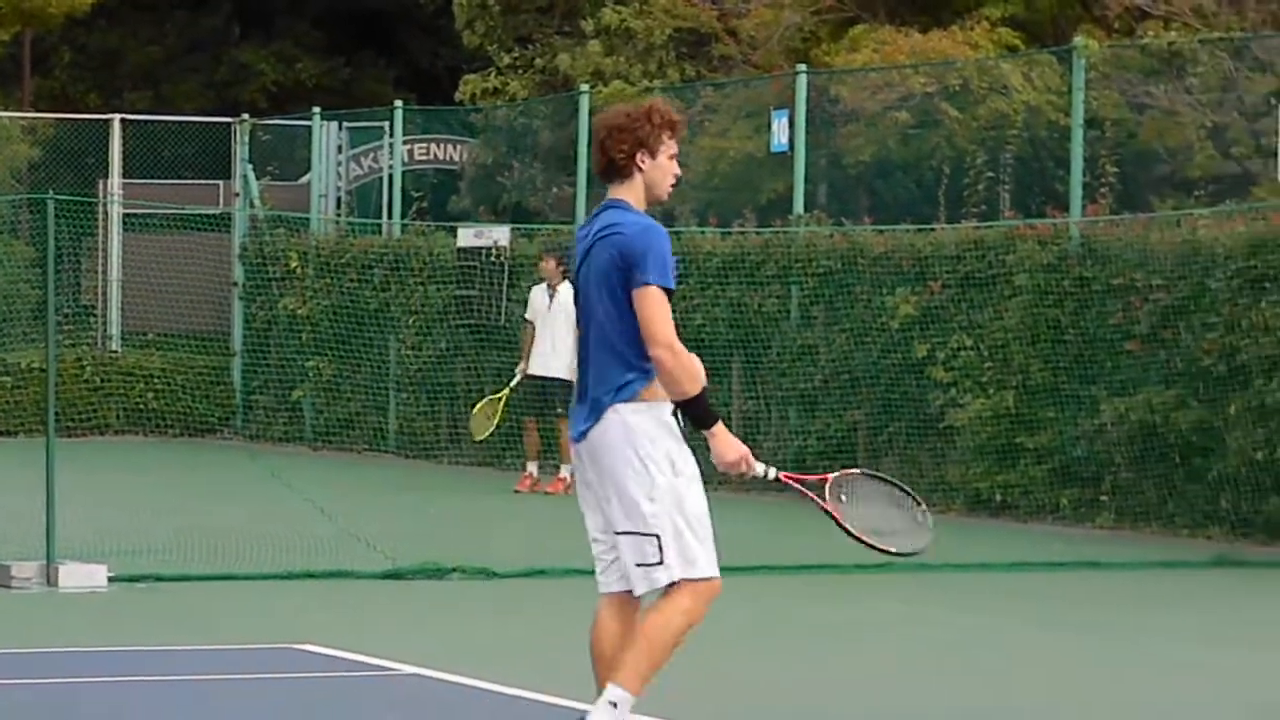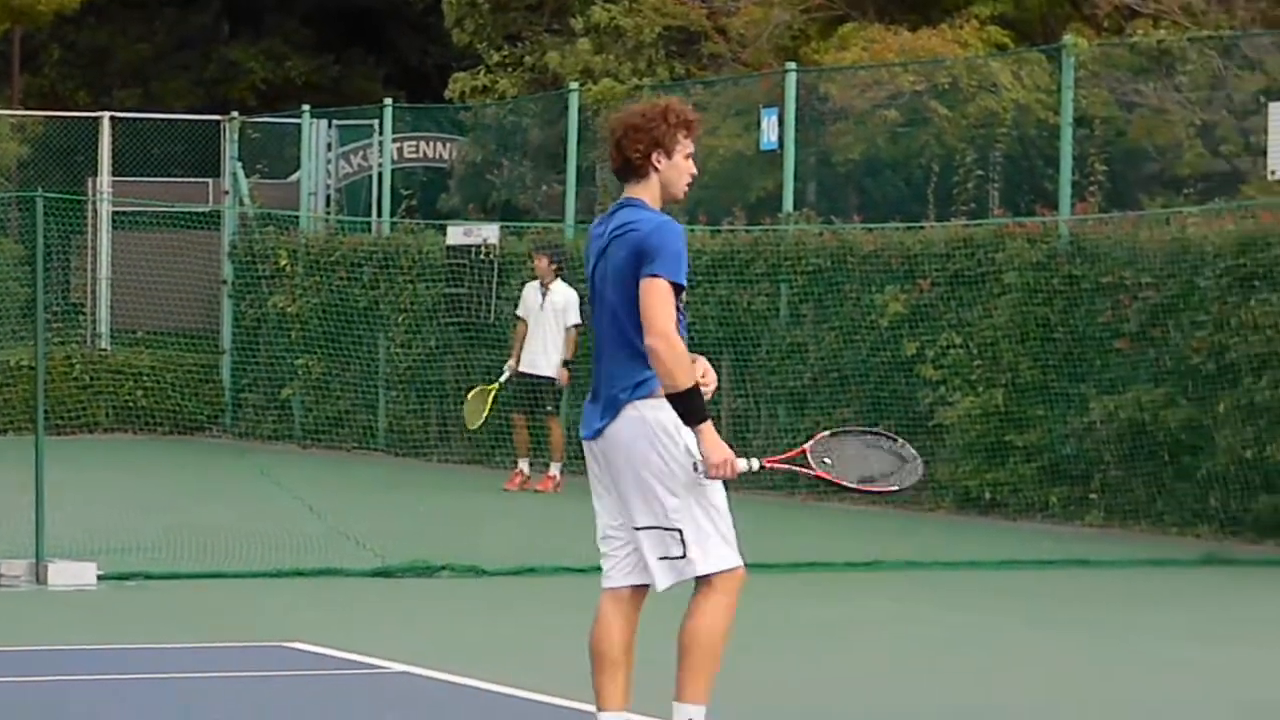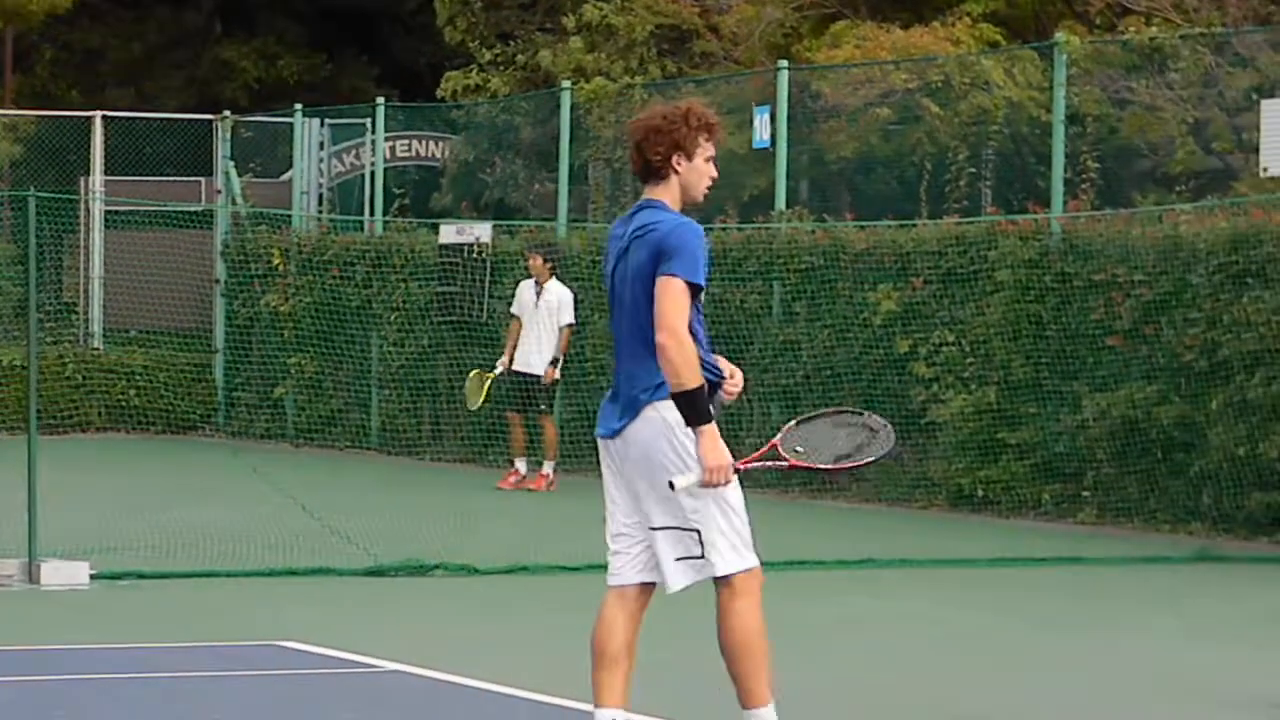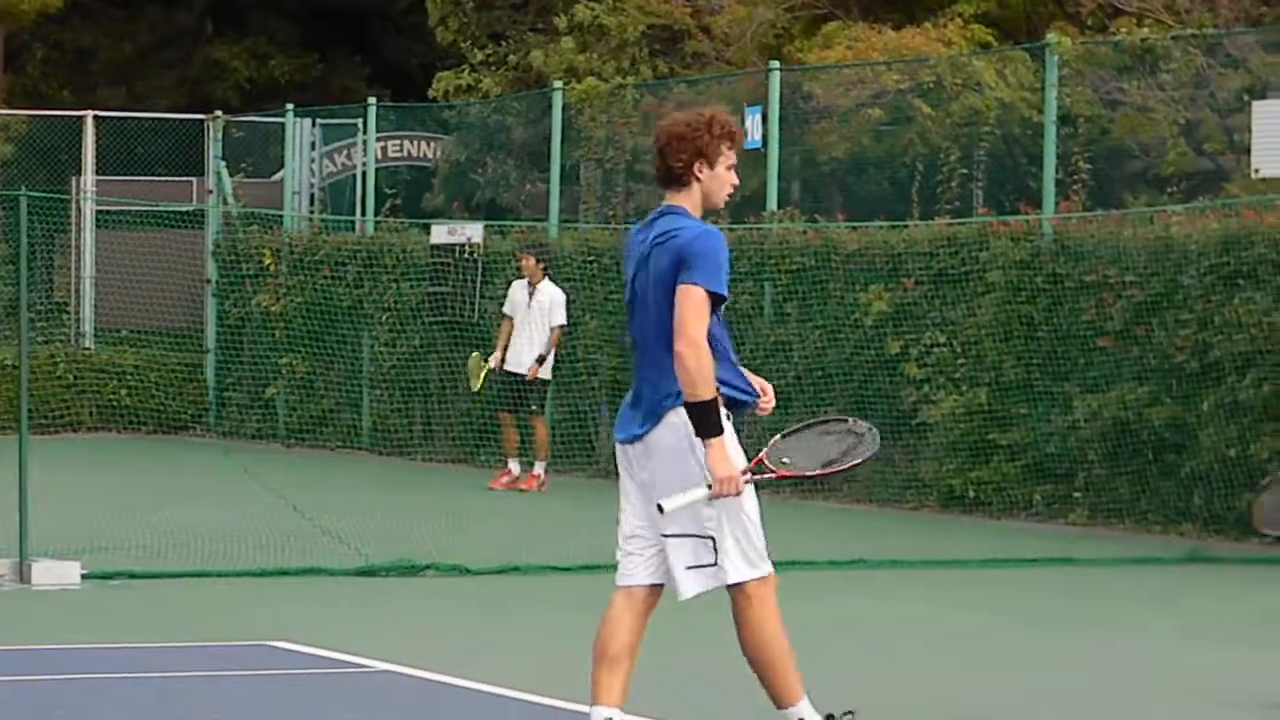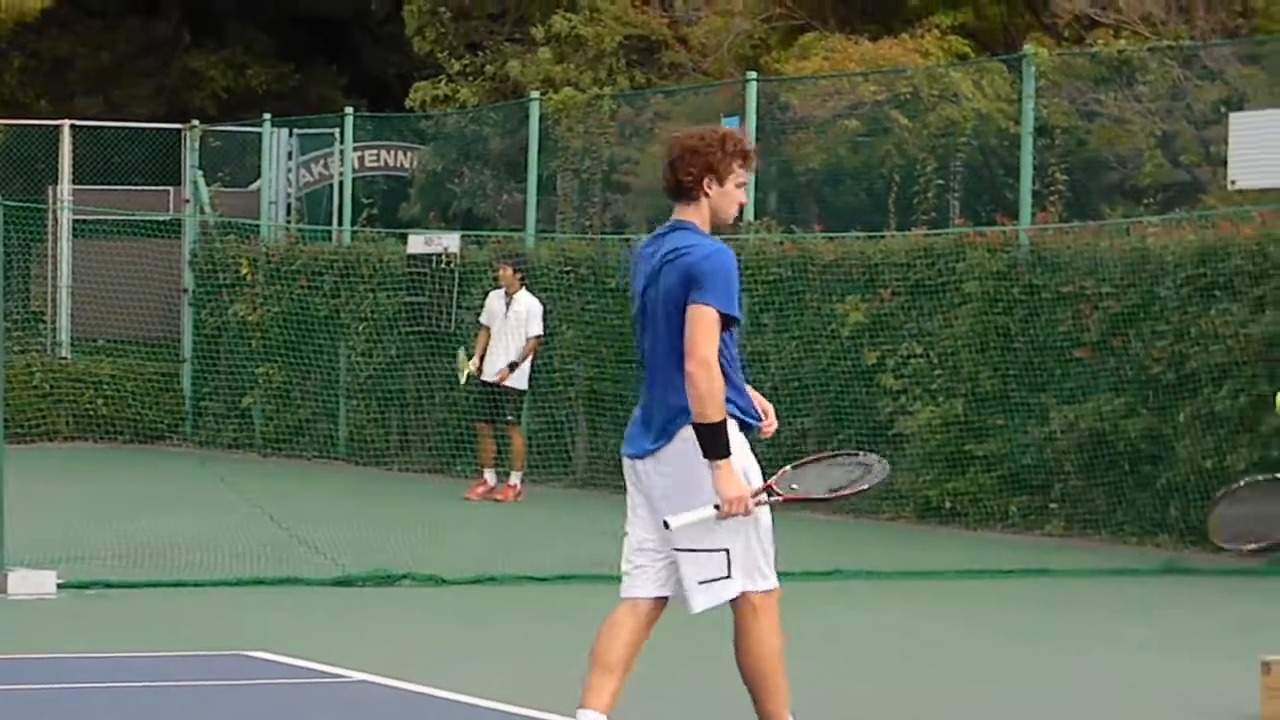
dt=0.1s
person 1, frame 1
left shoulder: (591, 232)
right shoulder: (642, 234)
right elbow: (661, 348)
left wrist: (683, 362)
right wrist: (714, 429)
left hip: (594, 426)
right hip: (636, 422)
left knee: (621, 593)
right knee: (692, 584)
person 1, frame 2
left shoulder: (604, 229)
right shoulder: (659, 231)
right elbow: (659, 340)
left wrist: (689, 363)
right wrist: (702, 427)
left hip: (605, 424)
right hip: (651, 420)
left knee: (623, 589)
right knee: (721, 578)
person 1, frame 3
left shoulder: (623, 231)
right shoulder: (679, 232)
right elbow: (670, 338)
left wrist: (713, 362)
right wrist: (705, 431)
left hip: (622, 424)
right hip: (667, 421)
left knee: (628, 587)
right knee: (741, 578)
person 1, frame 4
left shoulder: (642, 237)
right shoulder: (701, 241)
right elbow: (690, 347)
left wrist: (741, 377)
right wrist: (716, 444)
left hip: (640, 429)
right hip: (684, 428)
left knee: (637, 588)
right knee: (751, 587)
person 1, frame 5
left shoulder: (649, 252)
right shoulder: (711, 258)
right elbow: (700, 366)
left wrist: (741, 392)
right wrist: (723, 462)
left hip: (647, 445)
right hip: (699, 444)
left knee: (640, 600)
right knee: (755, 599)
person 2, frame 1
left shoulder: (573, 296)
right shoulder: (536, 292)
left elbow: (581, 333)
left wrist: (578, 367)
right wrist: (524, 360)
left hip: (561, 372)
right hip: (536, 369)
left knee: (562, 421)
right knee: (529, 420)
left ankle: (564, 475)
right ankle: (531, 472)
person 2, frame 2
left shoulder: (568, 294)
right shoulder: (529, 289)
left elbow: (572, 332)
right elbow: (522, 325)
left wrist: (566, 365)
right wrist: (514, 357)
left hip: (551, 371)
right hip: (526, 367)
left knee: (552, 420)
right knee: (518, 418)
left ankle: (554, 474)
right ankle: (523, 471)
person 2, frame 3
left shoulder: (562, 293)
right shoulder: (523, 287)
left elbow: (565, 331)
right elbow: (516, 322)
left wrist: (554, 363)
right wrist: (507, 353)
left hip: (544, 369)
right hip: (519, 365)
left knee: (545, 418)
right knee: (513, 416)
left ankle: (547, 472)
right ankle: (519, 469)
person 2, frame 4
left shoulder: (555, 294)
right shoulder: (516, 287)
left elbow: (557, 331)
right elbow: (508, 321)
left wrist: (540, 361)
right wrist: (498, 351)
left hip: (536, 369)
right hip: (511, 365)
left knee: (537, 418)
right knee: (506, 417)
left ankle: (538, 473)
right ankle: (512, 471)
person 2, frame 5
left shoulder: (532, 304)
right shoulder: (493, 297)
left elbow: (533, 342)
right elbow: (485, 330)
left wrist: (511, 368)
right wrist: (476, 358)
left hip: (512, 379)
right hip: (487, 375)
left knee: (513, 428)
right knee: (483, 427)
left ankle: (515, 483)
right ankle: (488, 480)
